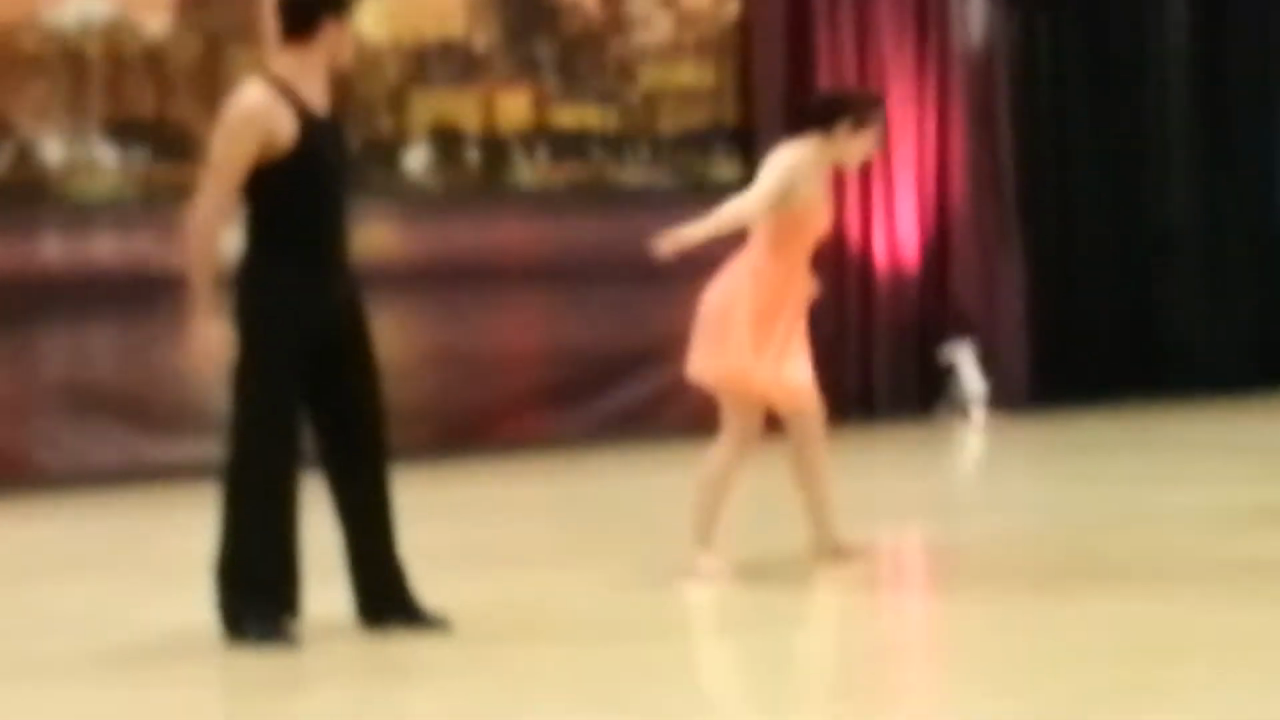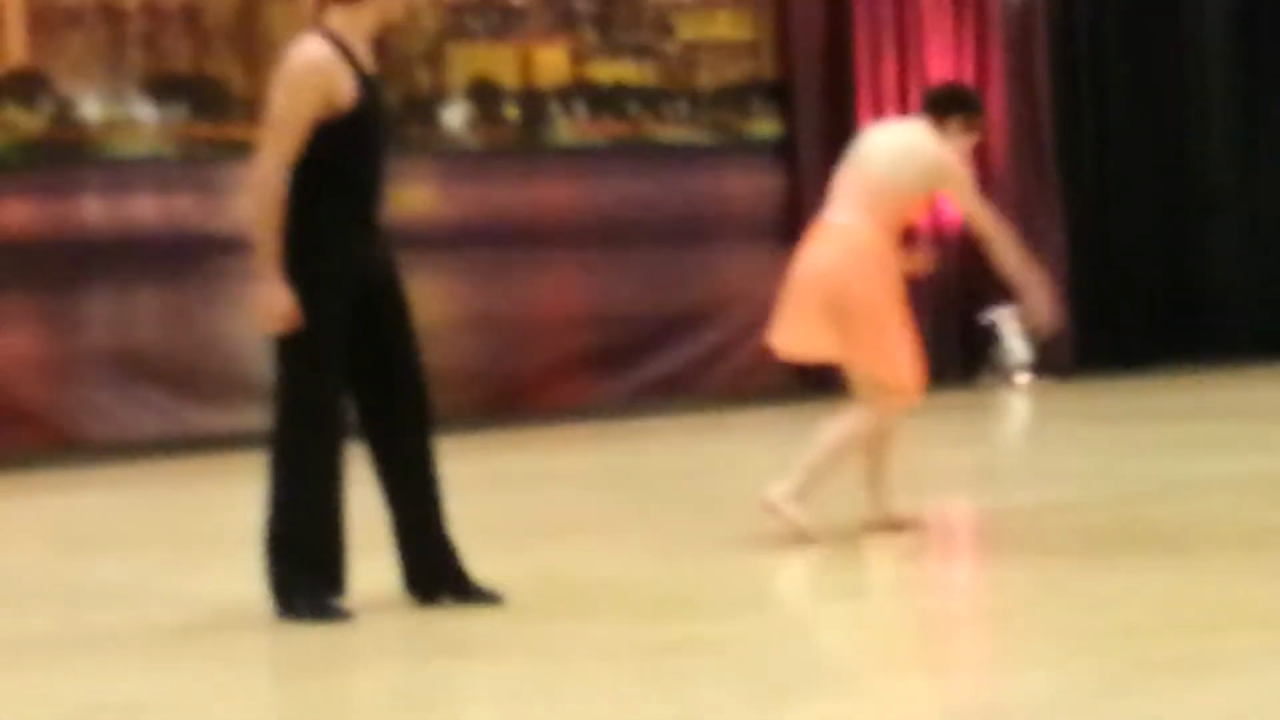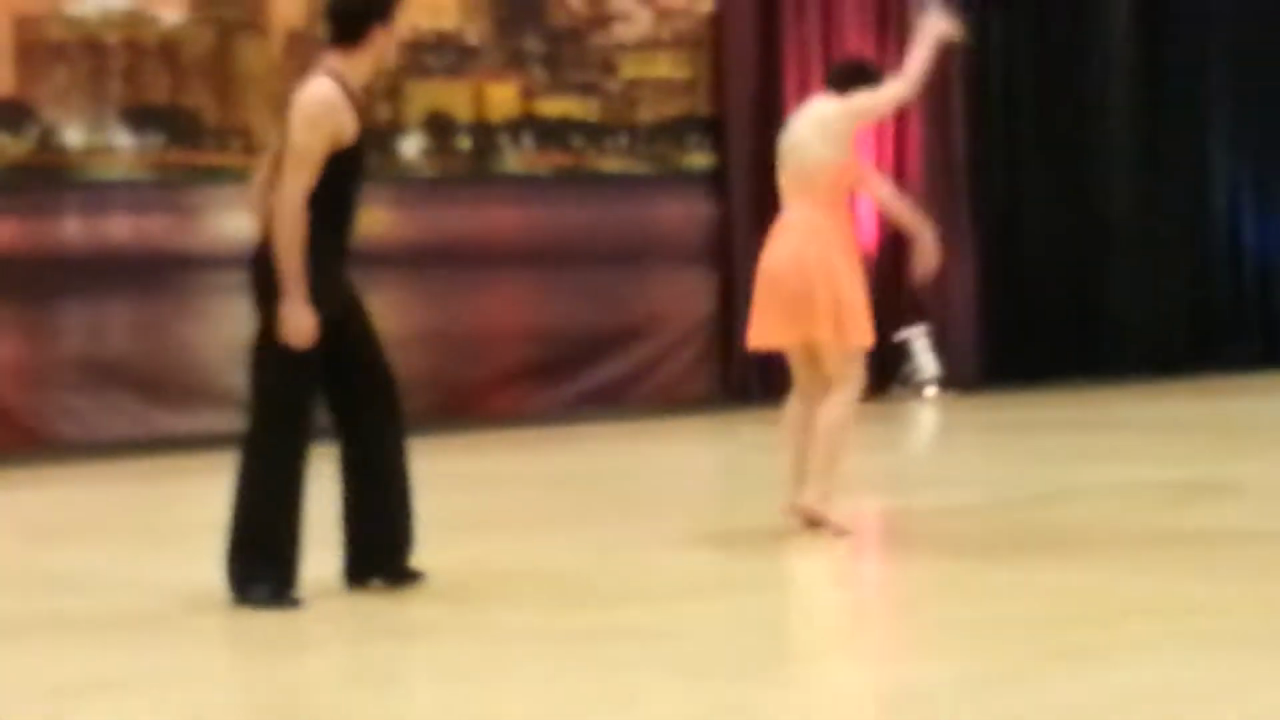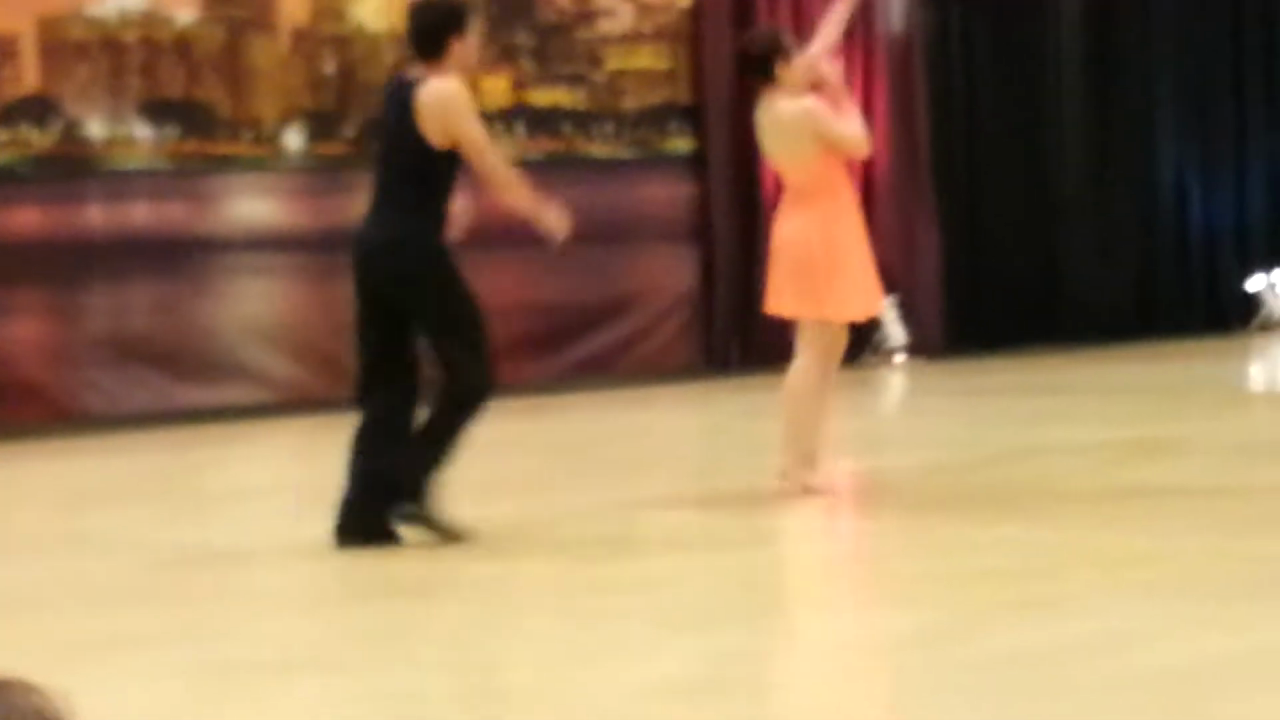
dt=0.4s
person 1, frame 1
left shoulder: (321, 91)
right shoulder: (256, 105)
right elbow: (207, 213)
right wrist: (206, 310)
left hip: (333, 292)
right hip: (275, 299)
left knee: (358, 439)
right knee: (266, 448)
left ankle: (383, 595)
right ankle: (254, 604)
person 1, frame 2
left shoulder: (359, 52)
right shoulder: (313, 61)
right elbow: (267, 171)
right wrist: (270, 277)
left hip: (364, 253)
right hip: (317, 260)
left knee: (401, 408)
right knee: (312, 420)
left ankle: (433, 570)
right ankle: (303, 581)
person 1, frame 3
left shoulder: (333, 94)
right shoulder: (321, 99)
left elbow: (268, 179)
right elbow: (289, 197)
right wrist: (291, 296)
left hip: (319, 271)
right hip: (298, 277)
left knee: (372, 405)
right knee: (282, 422)
left ankle: (378, 555)
right ankle: (257, 571)
person 1, frame 4
left shoulder: (400, 88)
right shoulder: (445, 93)
right elbow: (490, 168)
left wrist: (446, 201)
right wrist: (541, 211)
left hip: (375, 247)
right hip: (414, 252)
left knee: (386, 382)
right knee: (469, 371)
left ankle: (363, 517)
right ankle: (406, 486)
person 2, frame 1
left shoulder: (816, 167)
right shoulder: (795, 161)
right elbow: (749, 204)
right wrist: (697, 233)
left hip: (777, 304)
right hip: (751, 301)
left knee: (806, 419)
right knee: (741, 432)
left ankle: (825, 533)
right ankle: (700, 548)
person 2, frame 2
left shoulder: (877, 132)
right shoulder: (940, 159)
right elbow: (991, 227)
right wrist: (1033, 286)
left hip: (822, 256)
right hip: (859, 267)
left knee: (881, 392)
right knee: (876, 404)
left ankle: (877, 505)
right ankle: (788, 490)
person 2, frame 3
left shoulder: (804, 123)
right shoulder: (841, 113)
left elbow: (871, 182)
right elbow: (904, 86)
left wrist: (919, 228)
left hip: (785, 253)
right hip: (819, 254)
left knee: (807, 384)
right knee: (847, 382)
left ankle: (801, 491)
right ankle: (815, 494)
person 2, frame 4
left shoulder: (769, 102)
right shoulder: (800, 110)
left elbow: (825, 43)
right elbow: (860, 145)
right wrist: (838, 96)
left hip: (806, 223)
right hip: (823, 227)
left knee: (828, 347)
right knee: (814, 351)
left ankle: (805, 456)
right ankle: (795, 463)
